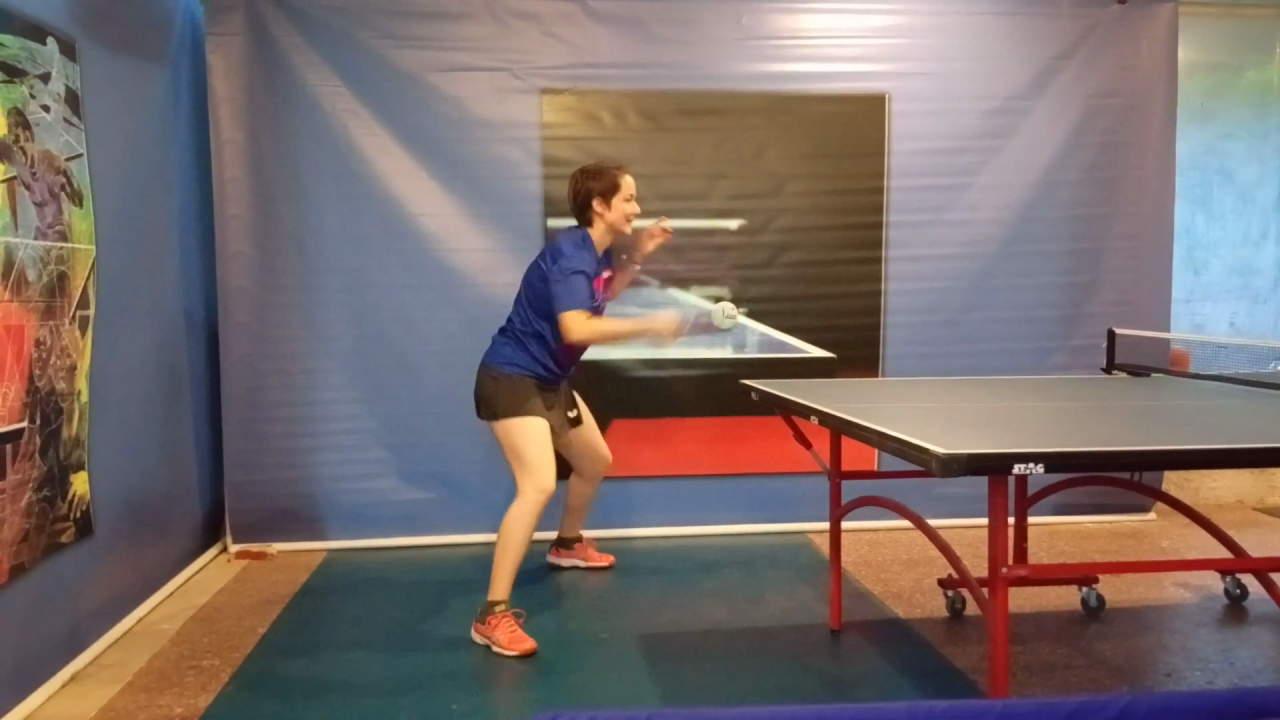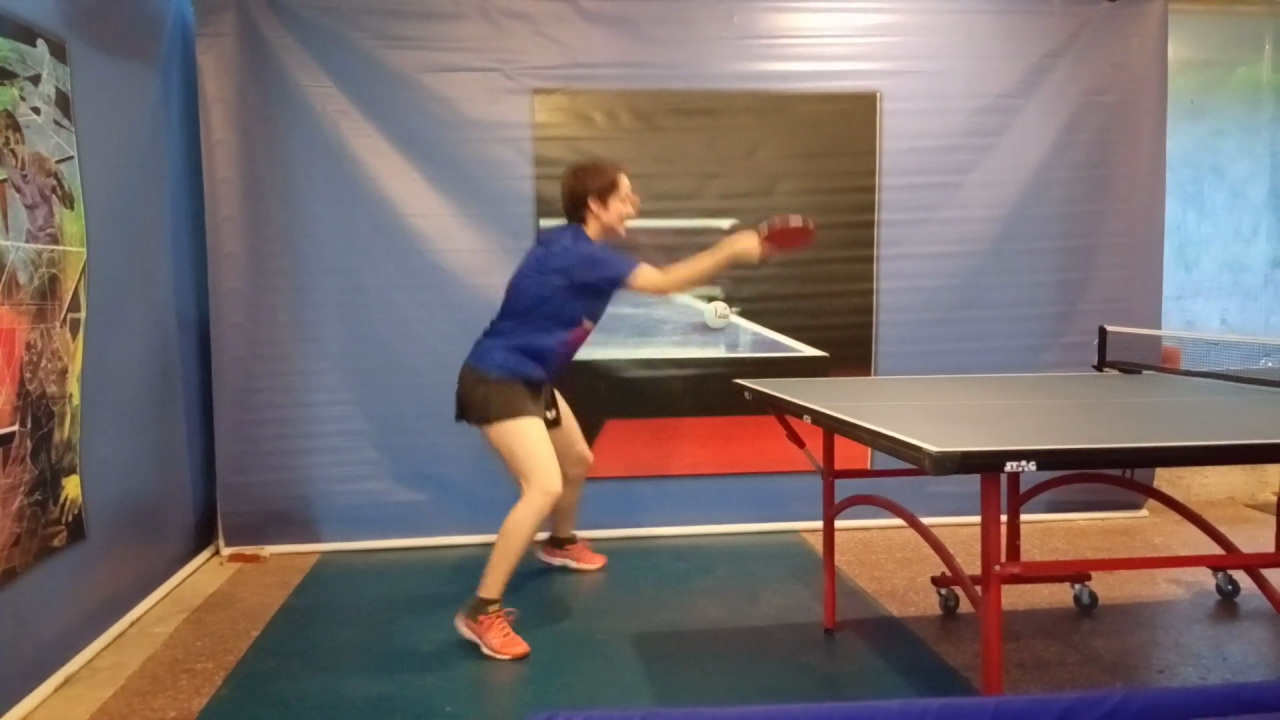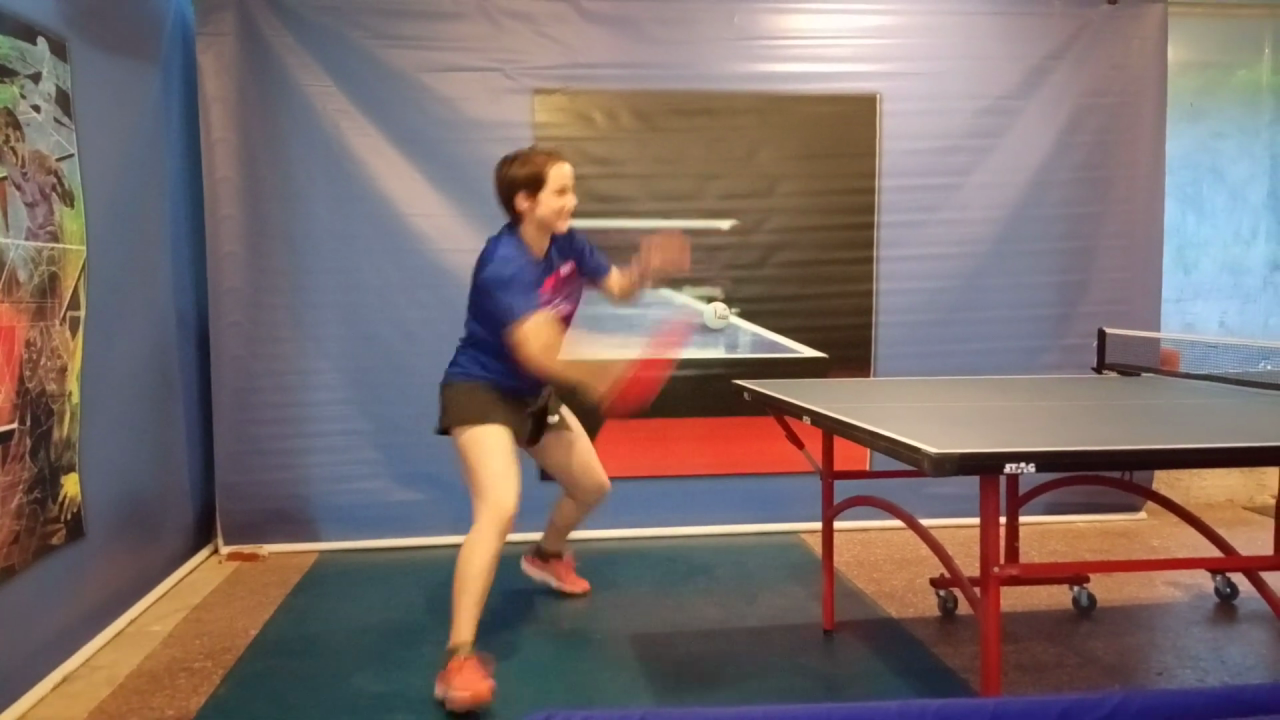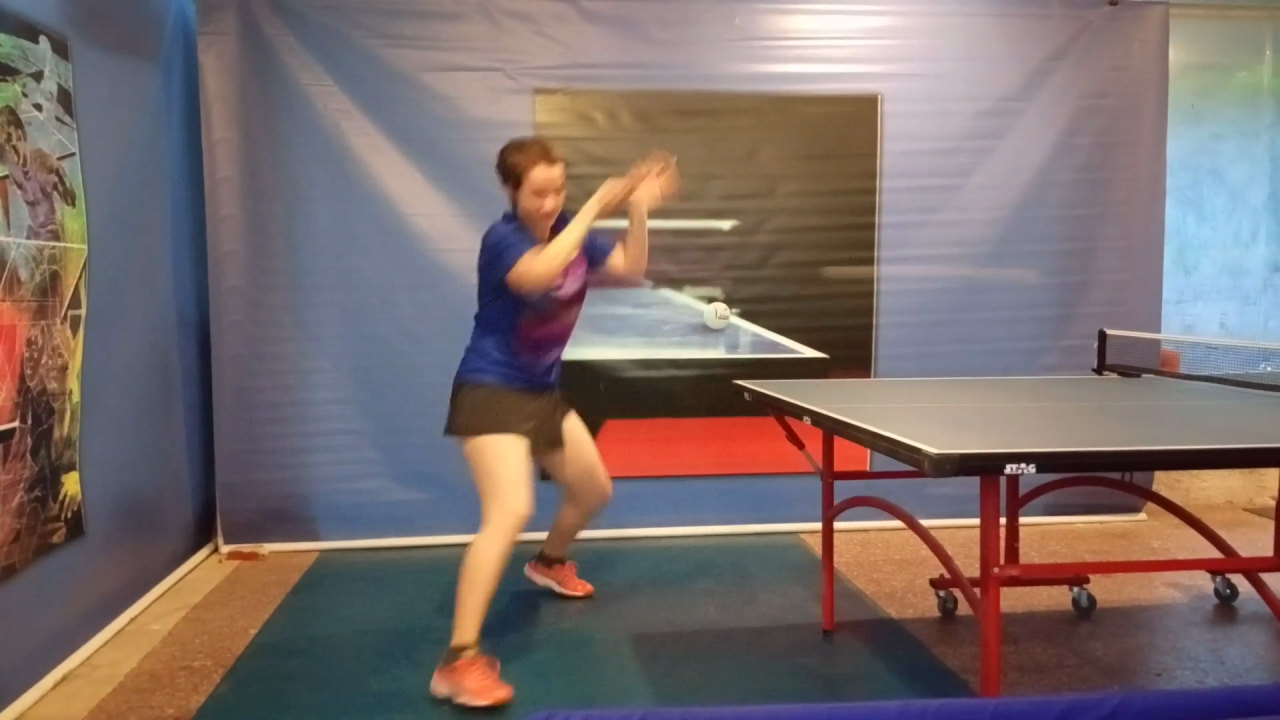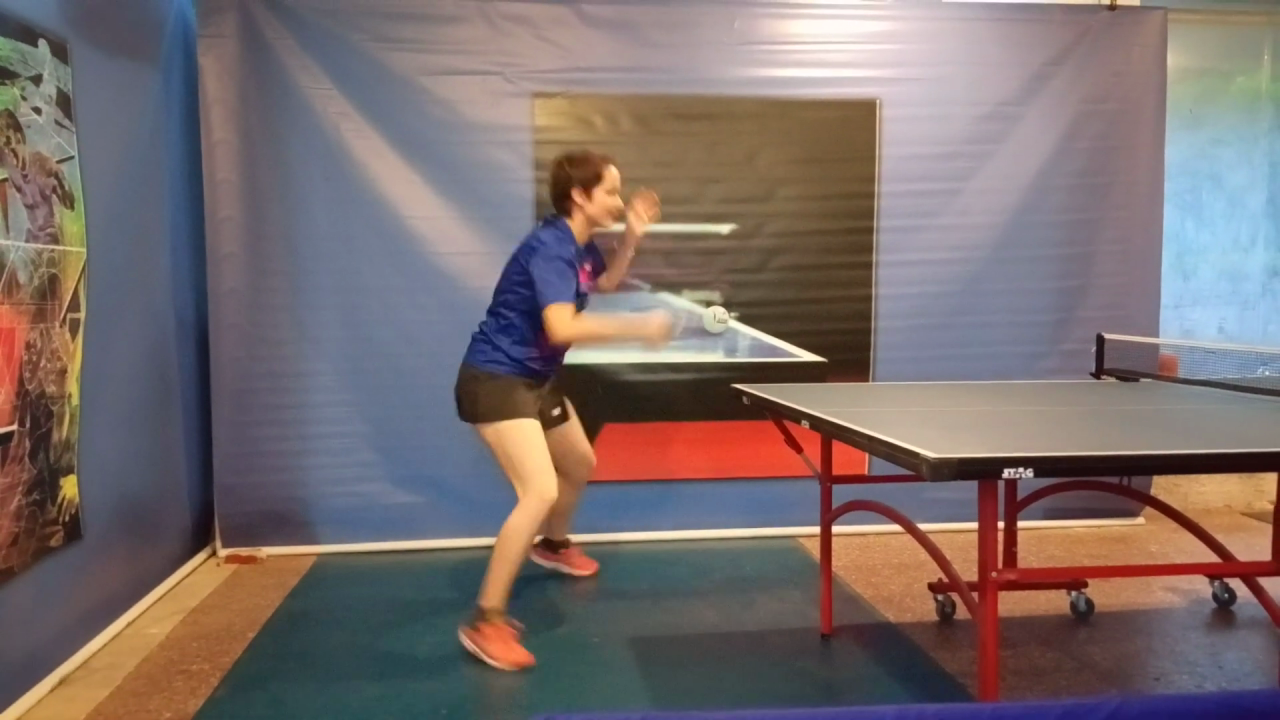
dt=0.4s
person 1, frame 1
left shoulder: (596, 250)
right shoulder: (569, 253)
left elbow: (602, 295)
right elbow: (577, 329)
left wrist: (639, 255)
right wrist: (646, 326)
left hip: (547, 378)
right hip: (512, 377)
left knee: (596, 460)
right knee: (538, 485)
left ankle: (568, 544)
right ankle: (493, 613)
person 1, frame 2
left shoulder: (568, 243)
right shoulder: (575, 252)
right elbow: (663, 283)
left wrist: (615, 237)
right wrist: (731, 249)
left hip: (529, 378)
right hip: (495, 380)
left knee: (579, 462)
right knee: (545, 487)
left ankle: (559, 543)
right ankle: (481, 611)
person 1, frame 3
left shoulder: (567, 242)
right shoulder: (502, 263)
left elbow: (617, 288)
right elbow: (536, 349)
left wrist: (647, 268)
right wrist: (600, 376)
left hip: (534, 394)
right hip: (479, 391)
left knee: (592, 488)
right knee: (499, 507)
left ankle: (547, 556)
right ankle: (460, 657)
person 1, frame 4
left shoulder: (573, 234)
right shoulder: (501, 238)
left elbow: (631, 267)
right elbow: (539, 274)
left wrist: (637, 208)
right wrist: (591, 209)
left hip: (543, 394)
right hip: (489, 394)
left knee: (595, 490)
right knee: (510, 511)
left ankle: (550, 561)
right ankle: (461, 659)
person 1, frame 5
left shoulder: (579, 244)
right shoulder: (548, 248)
left elbow: (605, 284)
right elbow: (563, 329)
left wrist: (631, 234)
right wrist: (636, 327)
left hip: (534, 378)
right hip: (497, 377)
left knee: (580, 467)
right knee: (541, 493)
left ankle: (552, 545)
right ankle: (486, 621)
